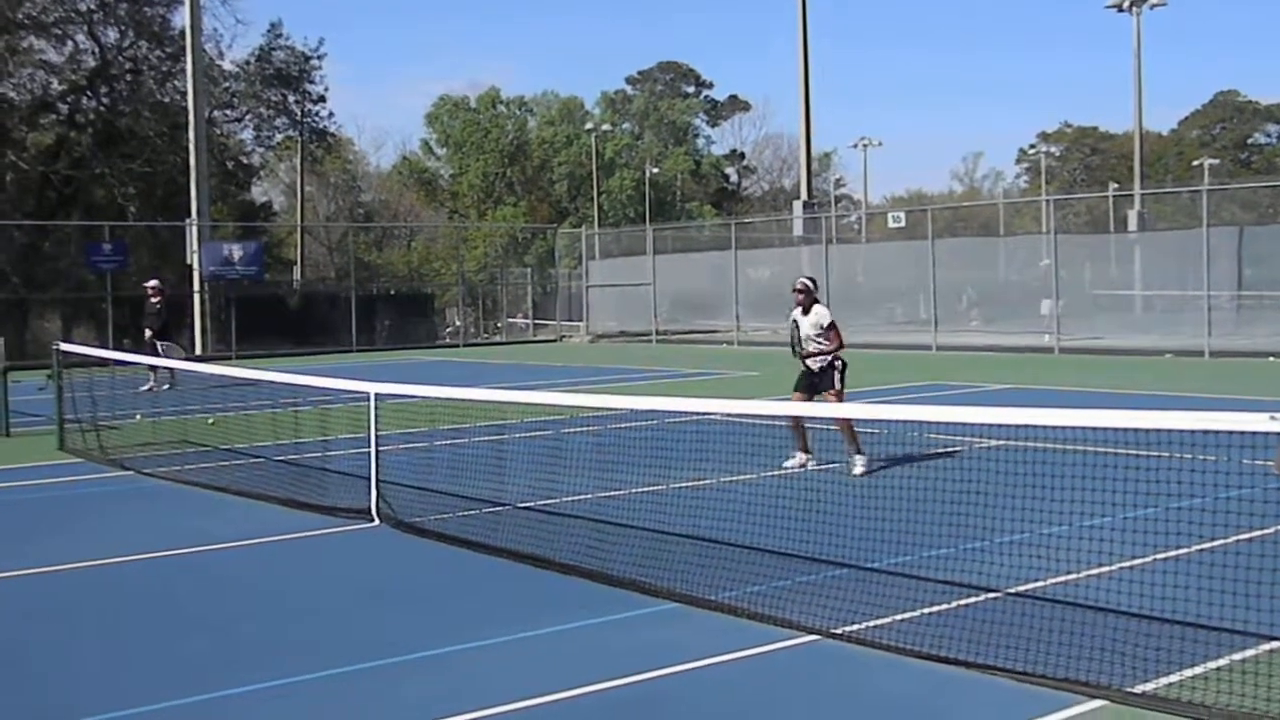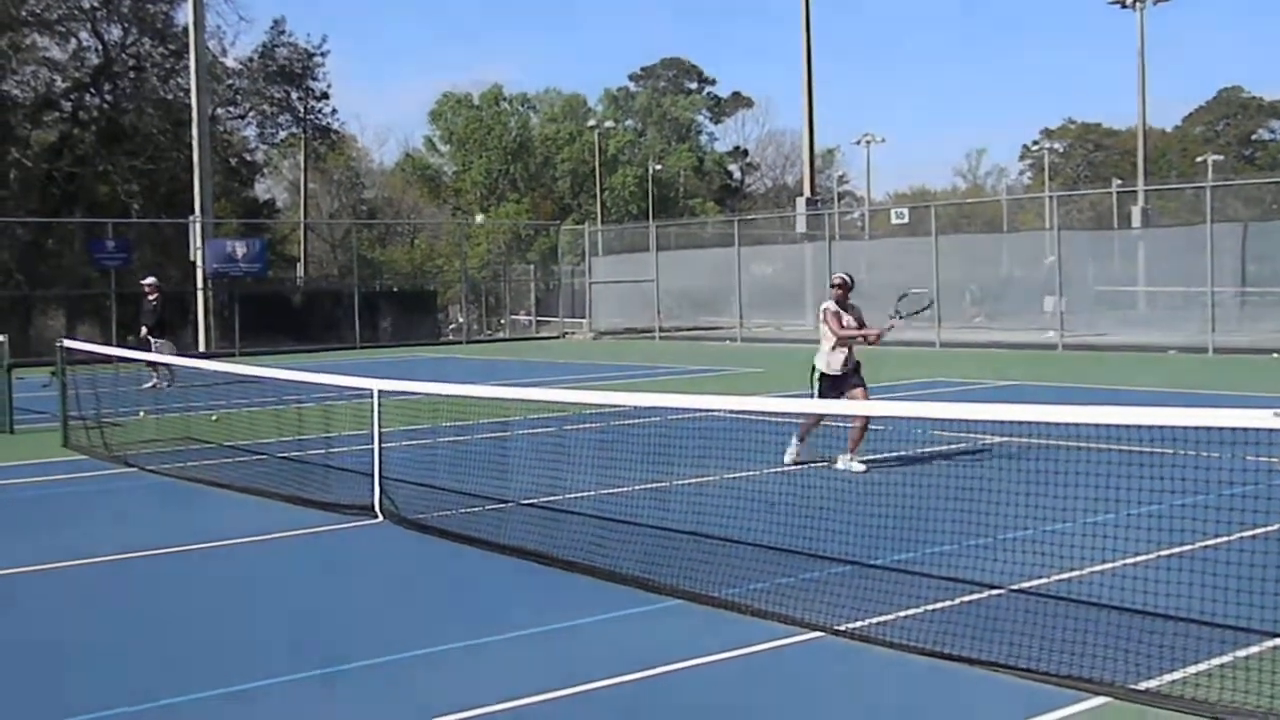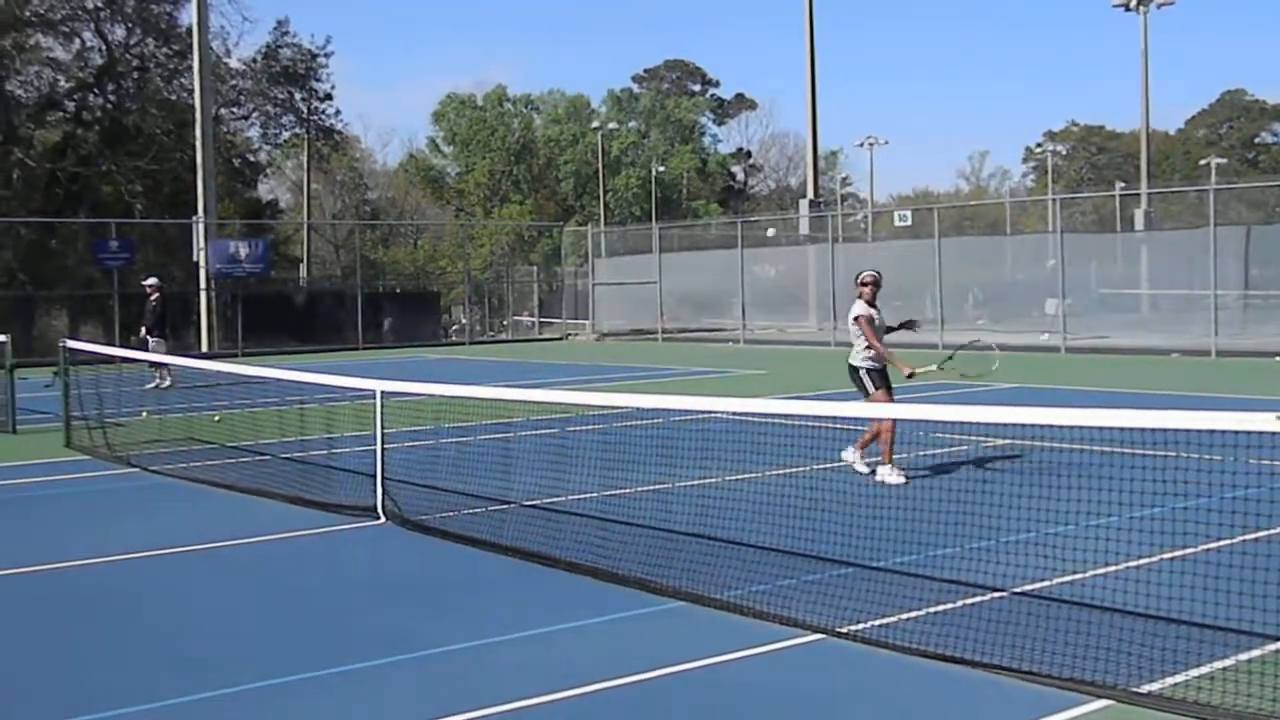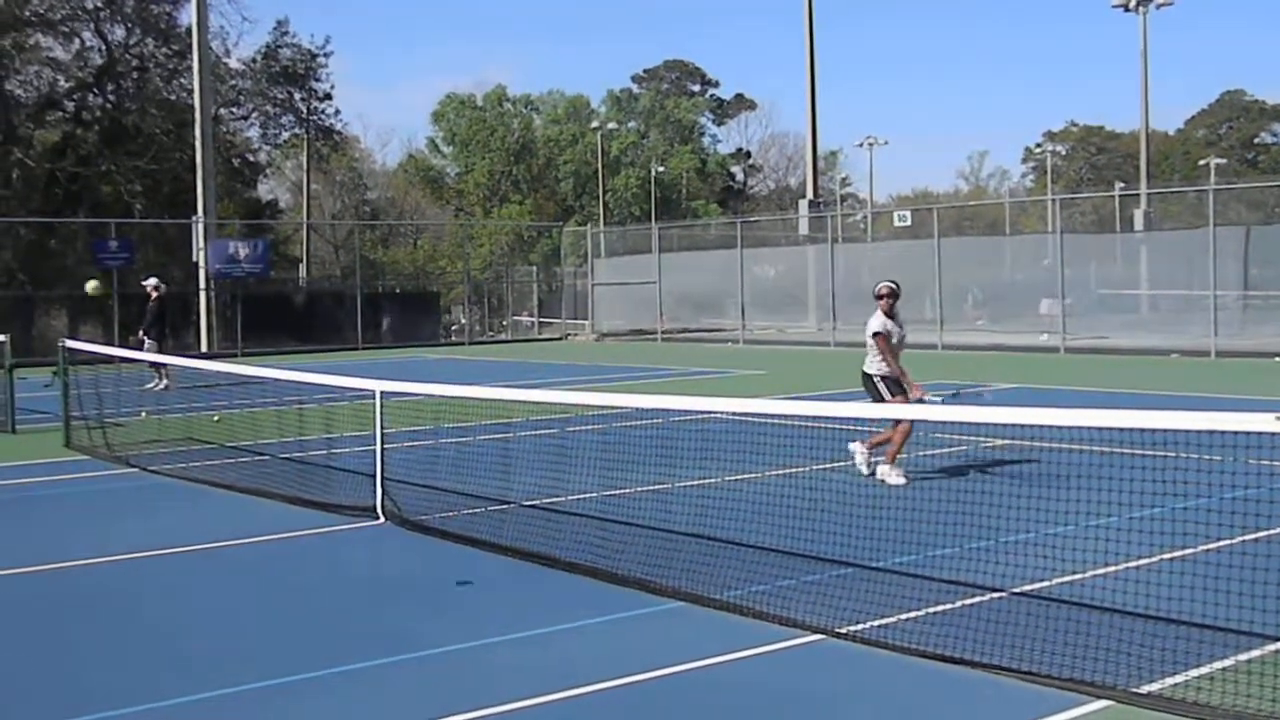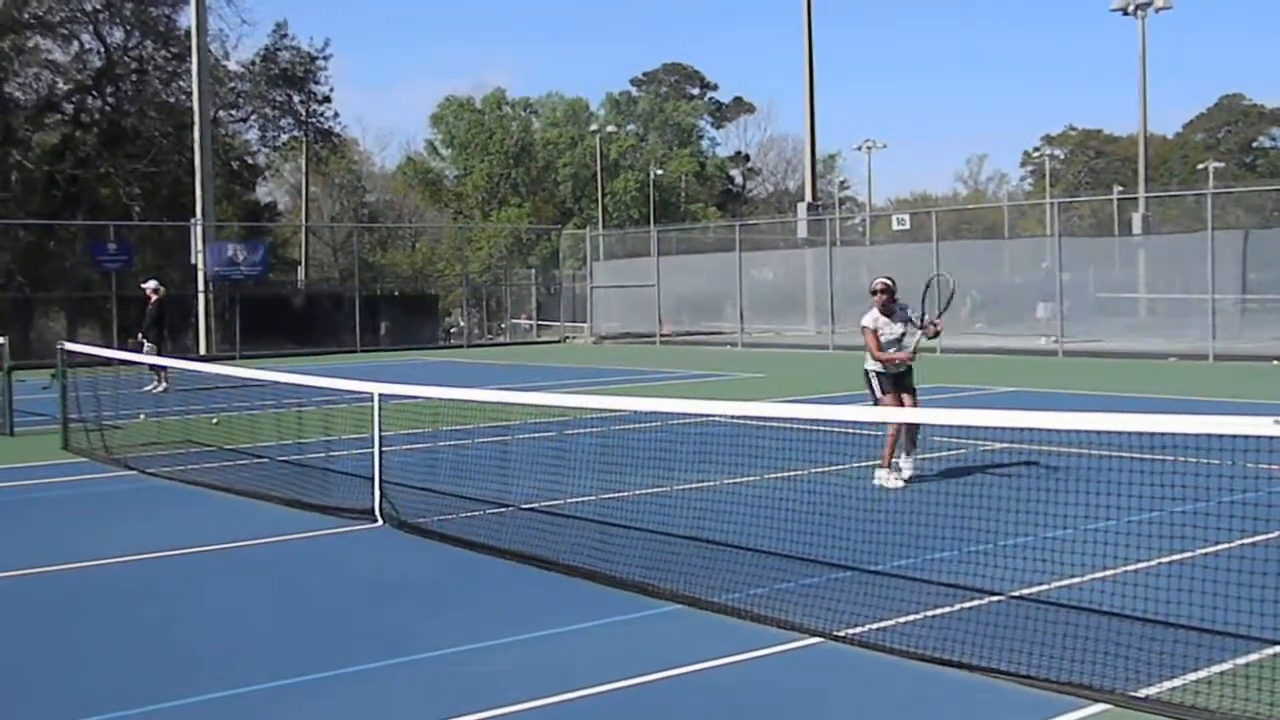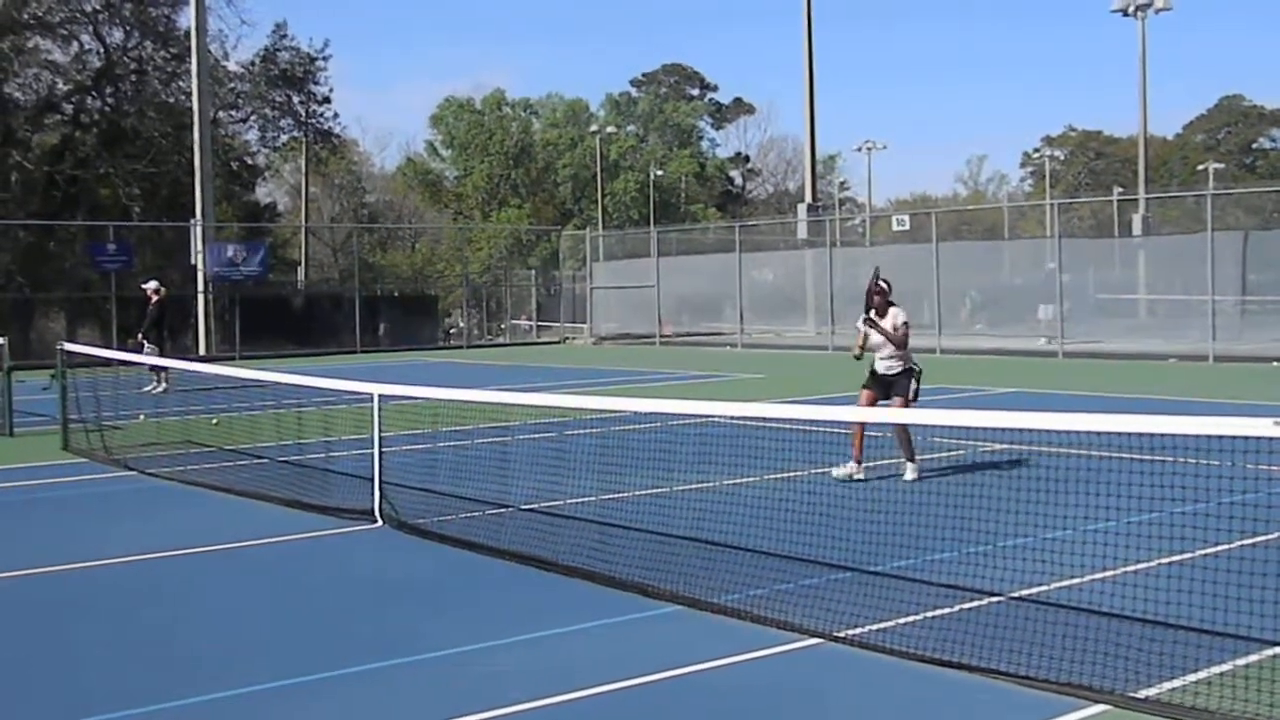
dt=0.3s
person 1, frame 1
left shoulder: (822, 313)
right shoulder: (795, 315)
left elbow: (838, 344)
left wrist: (813, 353)
right wrist: (801, 354)
left hip: (830, 367)
right hip: (810, 369)
left ankle: (858, 456)
right ankle: (803, 454)
person 1, frame 2
left shoulder: (855, 311)
right shoulder: (828, 308)
left elbow: (868, 339)
right elbow: (838, 332)
left wrist: (874, 336)
right wrist: (868, 331)
left hip: (849, 370)
right hip: (826, 371)
right knee: (816, 418)
left ankle: (848, 457)
right ankle: (798, 443)
person 1, frame 3
left shoulder: (872, 307)
right shoulder: (860, 311)
right elbow: (875, 344)
left wrist: (900, 326)
right wrist: (901, 366)
left hip: (876, 368)
right hip: (862, 369)
left knee: (886, 419)
right knee: (889, 417)
left ankle: (854, 452)
right ankle: (886, 467)
person 1, frame 4
left shoulder: (894, 315)
right shoulder: (879, 325)
right elbow: (891, 361)
right wrist: (912, 386)
left hip: (889, 376)
right hip: (877, 377)
left knee: (901, 426)
right knee: (907, 420)
left ankle: (862, 447)
right ankle: (887, 467)
person 1, frame 5
left shoulder: (902, 310)
right shoulder: (870, 319)
left elbow: (929, 333)
right elbow: (876, 353)
left wrist: (933, 327)
right wrist: (897, 356)
left hip: (901, 372)
right hip: (878, 373)
left ankle: (907, 457)
right ankle: (884, 471)
person 1, frame 6
left shoulder: (898, 315)
right shoulder: (865, 319)
left elbow: (903, 344)
right elbow: (858, 353)
left wrist: (878, 328)
right wrist: (860, 350)
left hip: (902, 373)
right hip: (878, 373)
left knee: (897, 422)
left ankle: (911, 464)
right ankle: (855, 466)
